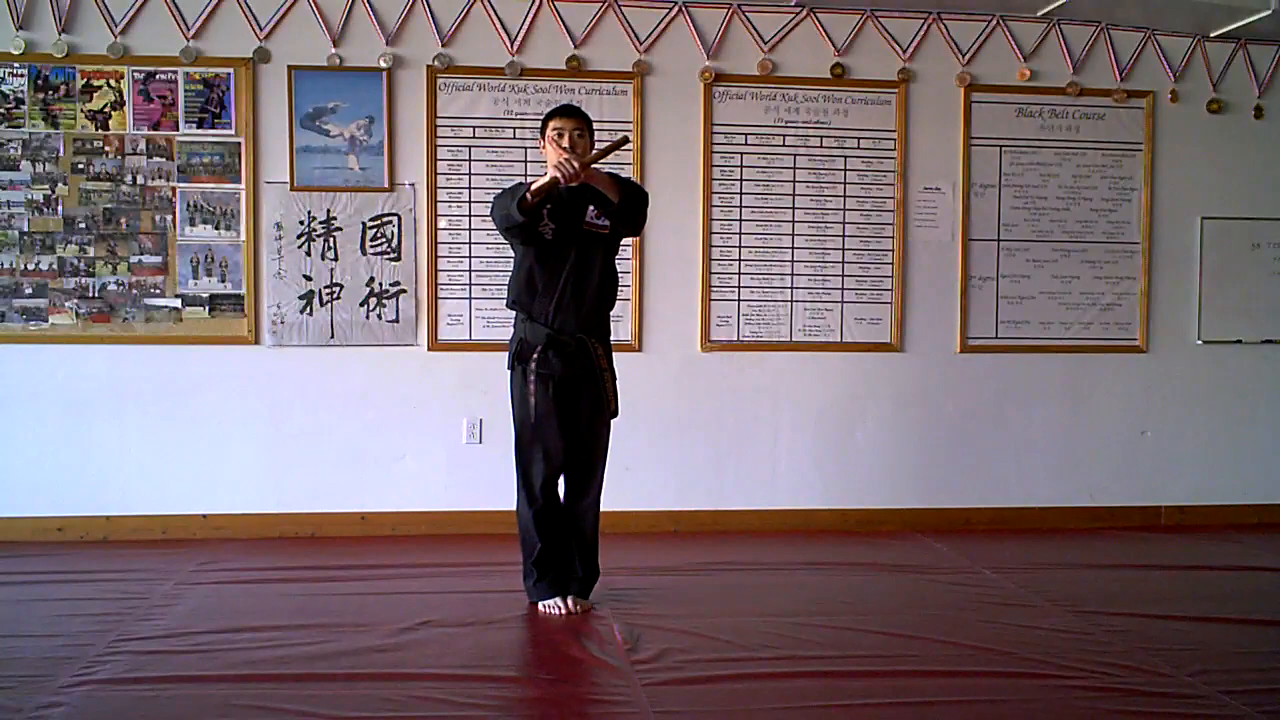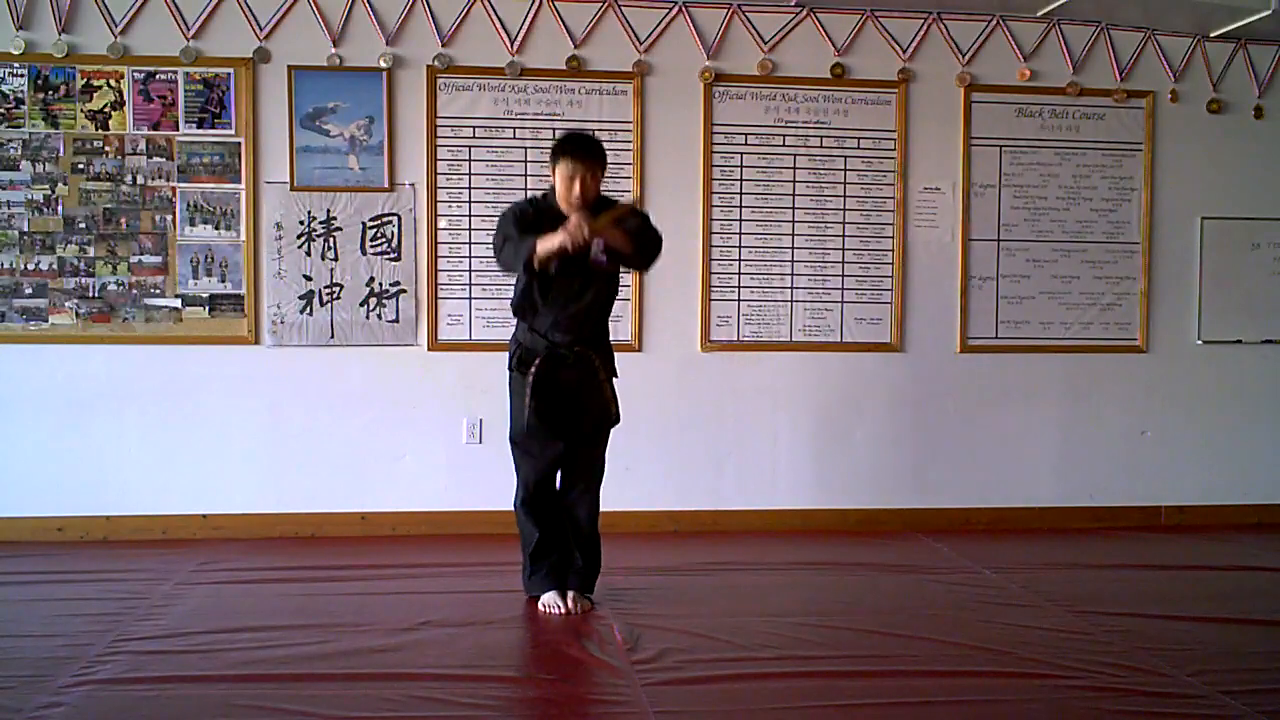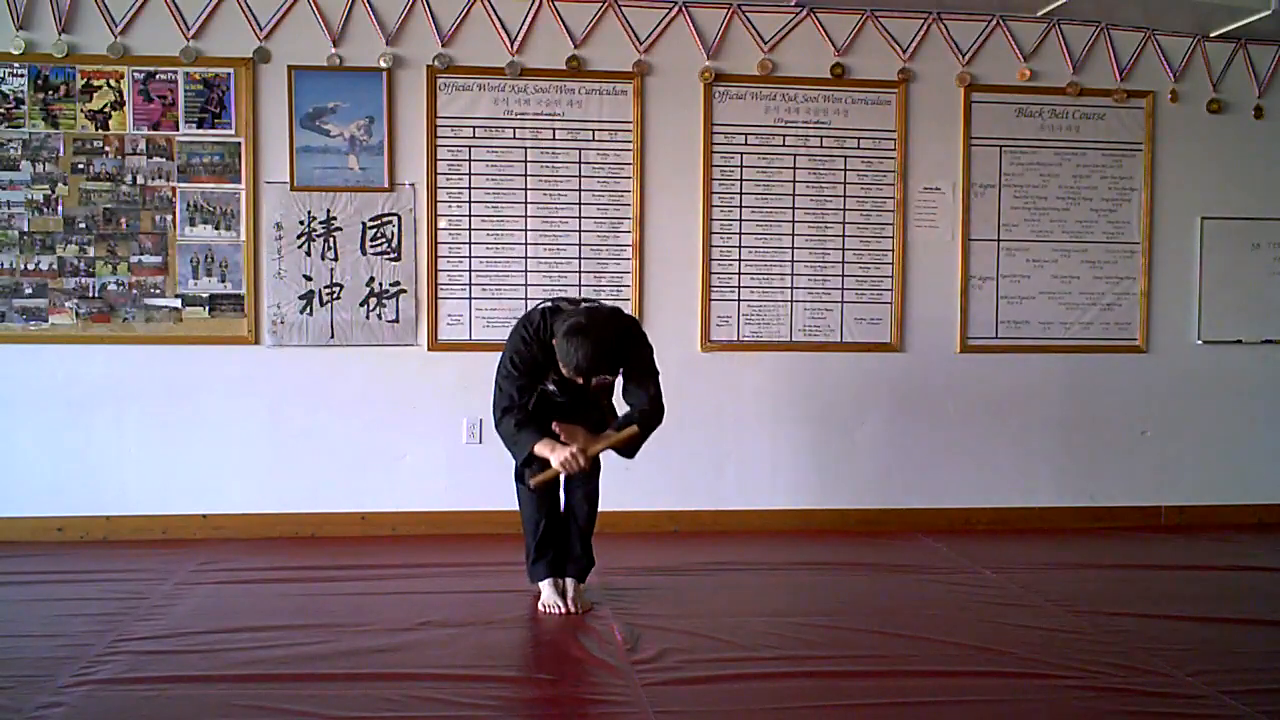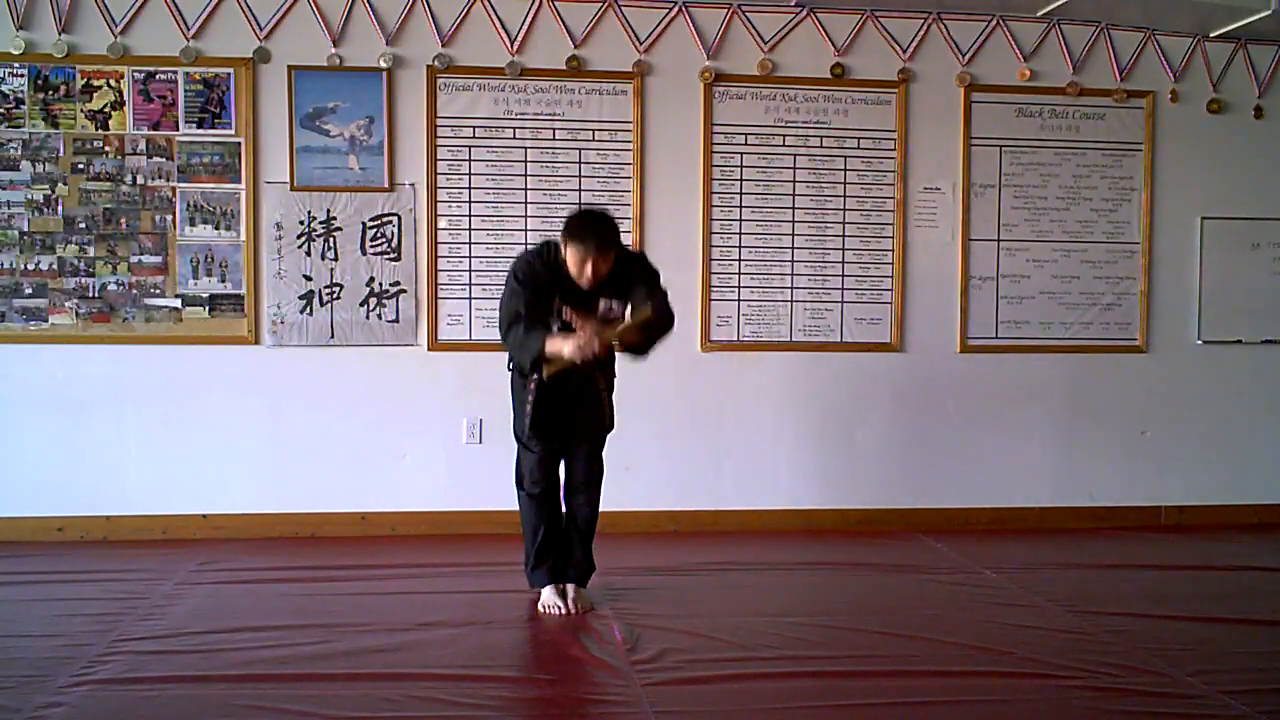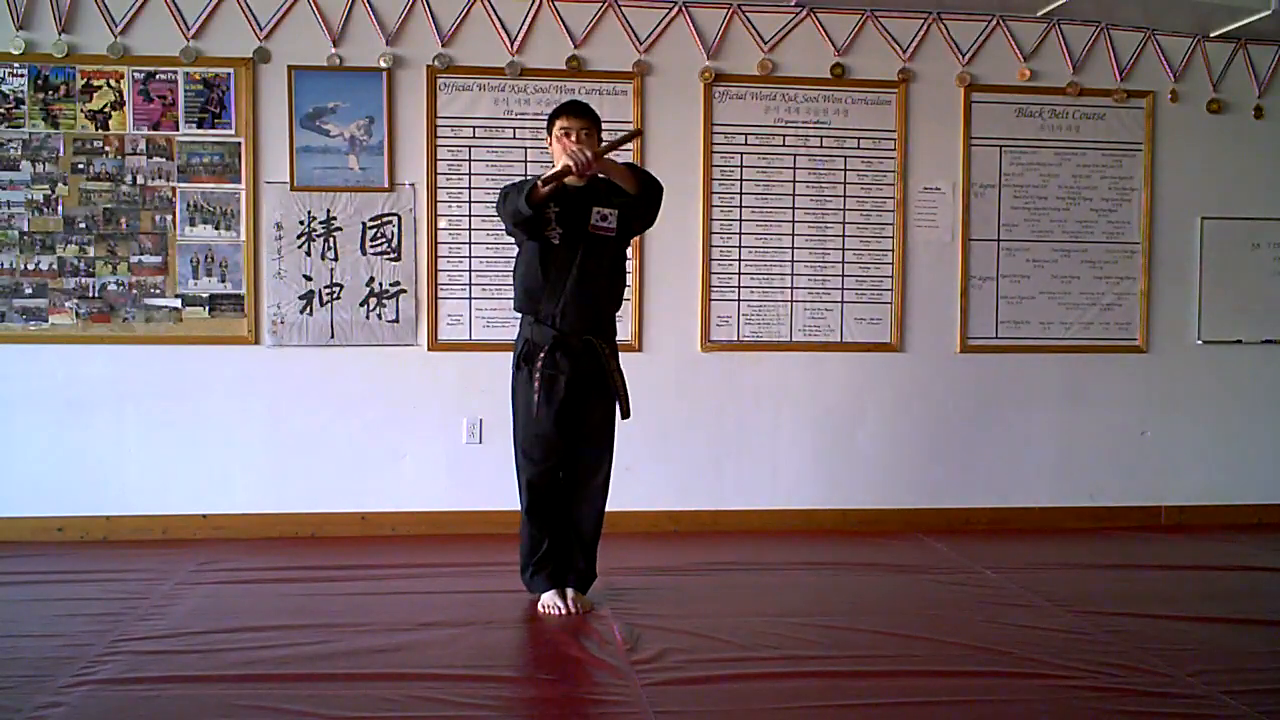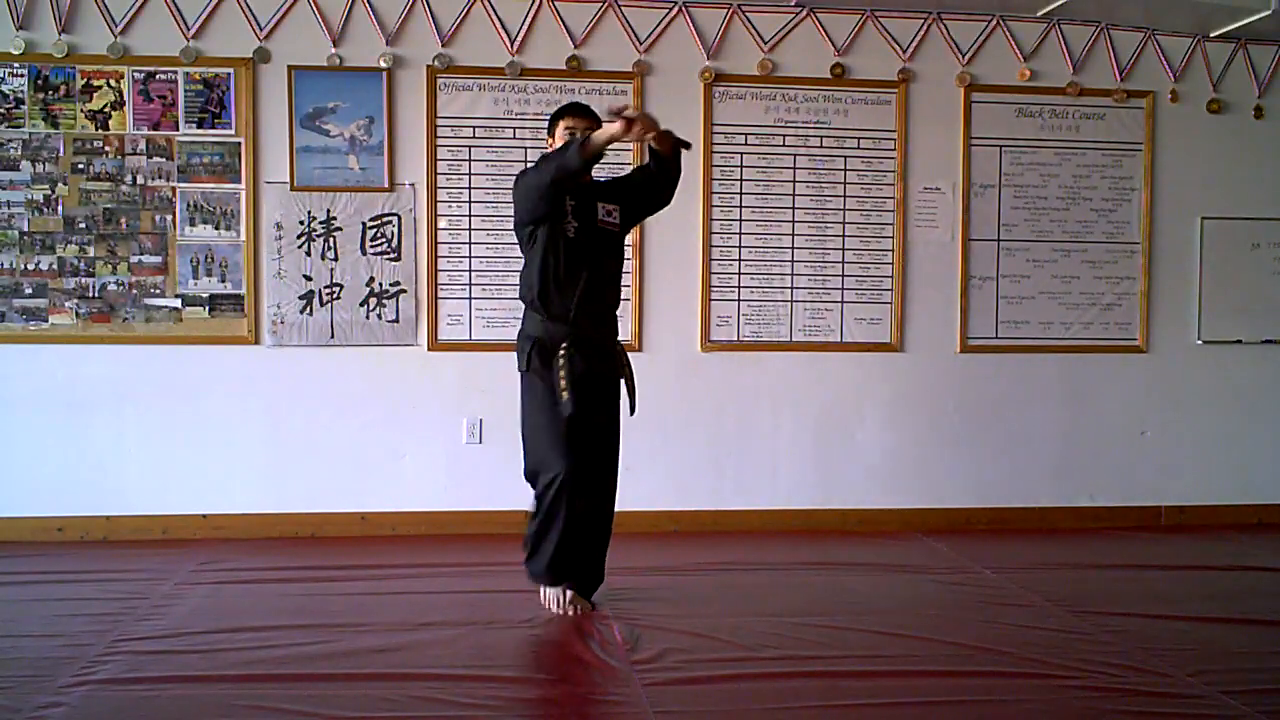
dt=0.5s
person 1, frame 1
left shoulder: (606, 200)
right shoulder: (527, 198)
left elbow: (635, 209)
right elbow: (507, 214)
left wrist: (592, 177)
right wrist: (547, 180)
left hip: (591, 355)
right hip: (537, 353)
left knee: (586, 475)
right knee: (539, 472)
left ankle: (577, 583)
right ankle: (545, 584)
person 1, frame 2
left shoulder: (615, 217)
right shoulder: (525, 215)
left elbow: (648, 248)
right elbow: (509, 252)
left wrist: (604, 232)
right wrist: (557, 239)
left hip: (590, 361)
right hip: (536, 358)
left knee: (584, 475)
right knee: (536, 471)
left ankle: (578, 582)
right ankle: (546, 582)
person 1, frame 3
left shoulder: (627, 337)
right shoulder: (529, 335)
left elbow: (648, 407)
right elbow: (508, 411)
left wrist: (596, 441)
right wrist: (551, 449)
right hip: (541, 400)
left knee: (584, 478)
right knee: (536, 473)
left ankle: (573, 577)
right ankle: (547, 578)
person 1, frame 4
left shoulder: (633, 266)
right shoulder: (532, 265)
left elbow: (659, 317)
right elbow: (514, 329)
left wrist: (609, 335)
right wrist: (563, 346)
left hip: (592, 376)
right hip: (539, 370)
left knee: (585, 475)
right knee: (537, 473)
left ankle: (575, 578)
right ankle: (547, 579)
person 1, frame 5
left shoulder: (615, 199)
right shoulder: (531, 193)
left elbow: (649, 194)
right elbow: (514, 209)
left wrist: (604, 167)
right wrist: (556, 173)
left hip: (596, 355)
right hip: (541, 354)
left knee: (590, 476)
right knee: (539, 474)
left ankle: (576, 581)
right ankle: (546, 582)
person 1, frame 6
left shoulder: (615, 196)
right shoulder: (537, 189)
left elbow: (662, 181)
right elbow: (552, 171)
left wrist: (656, 138)
right wrist: (602, 137)
left hip: (601, 352)
right hip: (548, 350)
left knee: (597, 478)
right knee: (557, 468)
left ankle: (580, 584)
right ankle: (552, 573)
